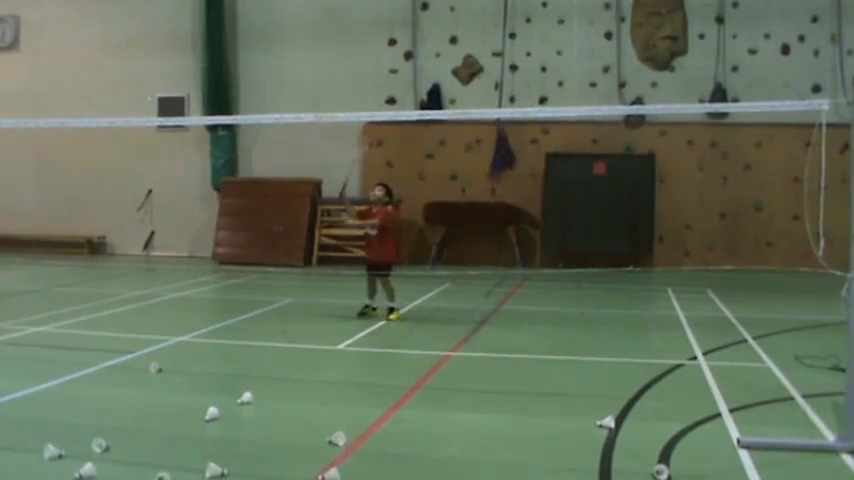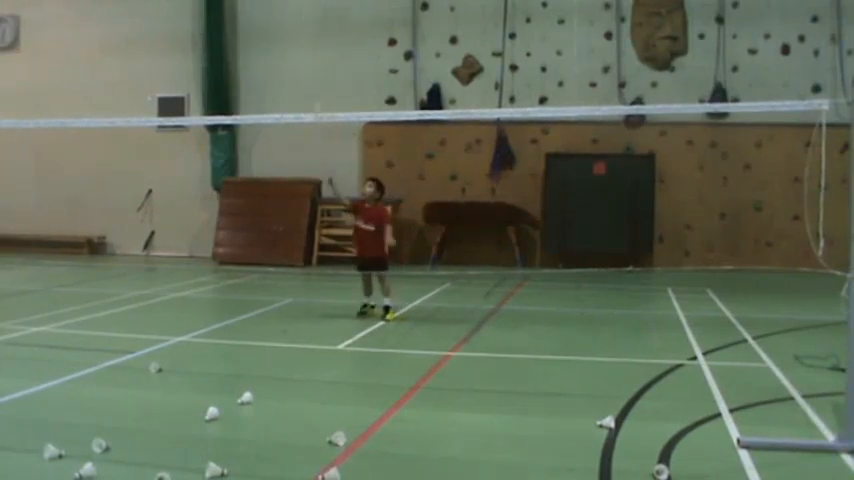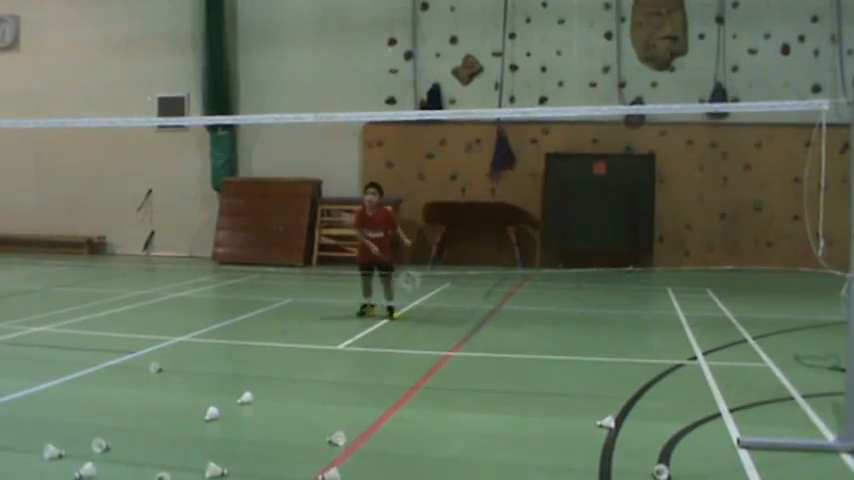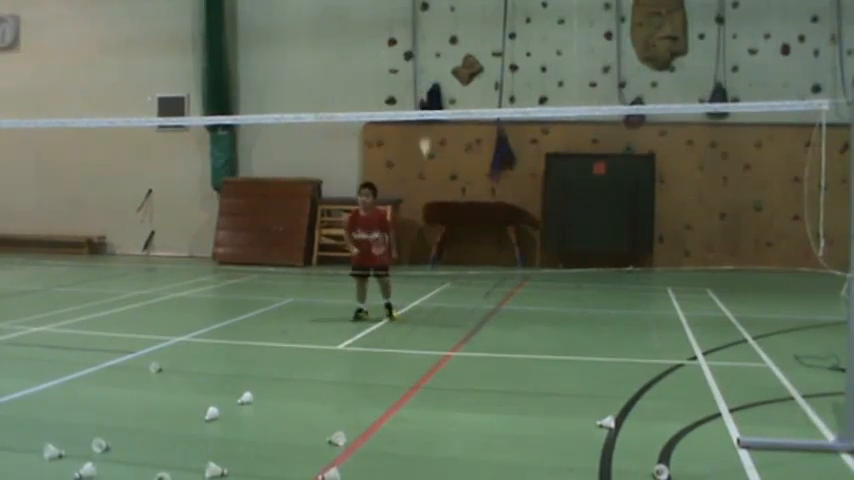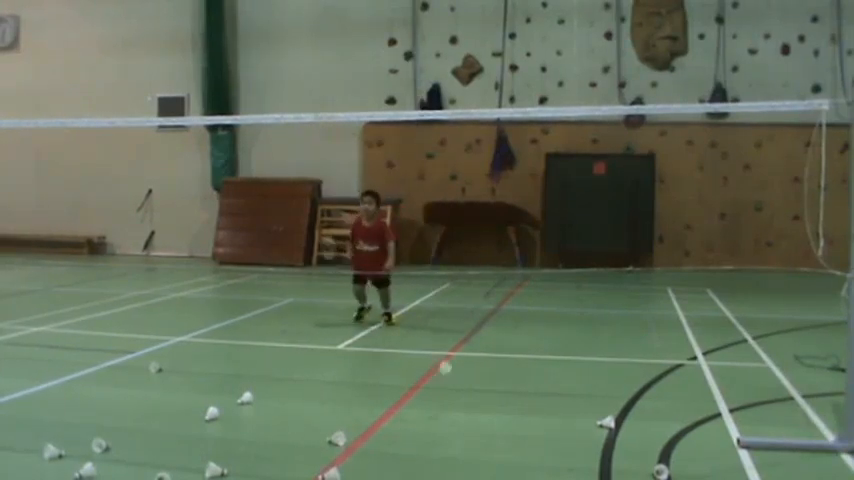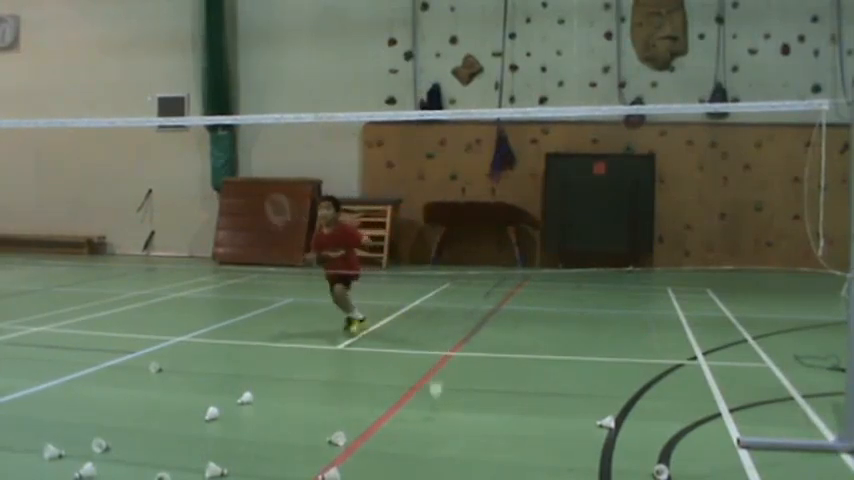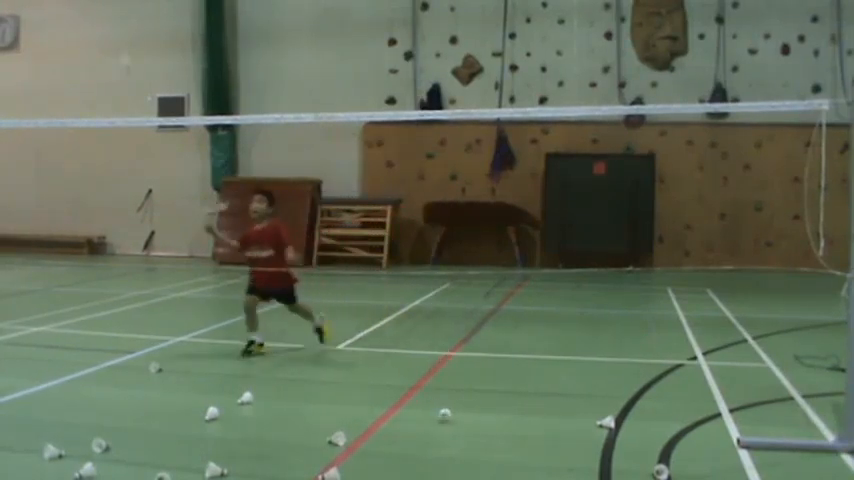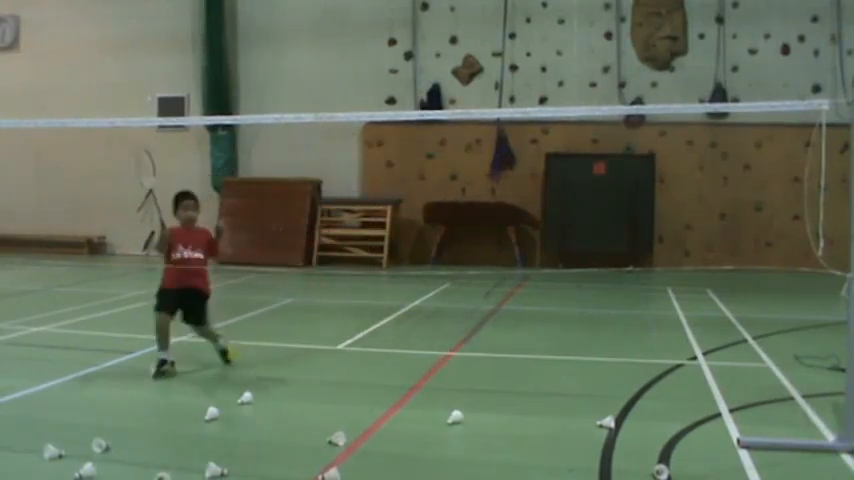
dt=0.4s
person 1, frame 1
left shoulder: (386, 212)
right shoulder: (369, 211)
left elbow: (375, 223)
right elbow: (353, 215)
left wrist: (357, 223)
right wrist: (346, 202)
left hip: (384, 254)
right hip: (372, 254)
left knee: (384, 280)
right knee: (370, 279)
left ankle: (393, 308)
right ankle: (370, 305)
person 1, frame 2
left shoulder: (381, 209)
right shoulder: (359, 205)
left elbow: (387, 225)
right elbow: (344, 201)
left wrist: (389, 238)
right wrist: (333, 187)
left hip: (378, 251)
right hip: (363, 250)
left knee: (382, 276)
right knee: (366, 277)
left ankle: (388, 306)
right ankle: (368, 303)
person 1, frame 3
left shoulder: (386, 213)
right shoulder: (361, 213)
left elbow: (396, 228)
right elbow: (359, 233)
left wrist: (405, 239)
right wrist: (370, 246)
left hip: (385, 253)
right hip: (366, 252)
left knee: (386, 280)
right knee: (365, 279)
left ankle: (390, 307)
right ankle: (368, 304)
person 1, frame 4
left shoulder: (380, 215)
right shoulder: (354, 215)
left elbow: (389, 232)
right elbow: (347, 234)
left wrist: (393, 249)
right wrist: (352, 247)
left hip: (378, 255)
right hip: (360, 256)
left knee: (384, 280)
right knee: (360, 282)
left ankle: (388, 304)
right ankle: (362, 309)
person 1, frame 5
left shoulder: (382, 225)
right shoulder: (356, 224)
left elbow: (390, 243)
right elbow: (351, 241)
left wrist: (391, 260)
right wrist: (350, 252)
left hip: (379, 264)
right hip: (361, 263)
left knee: (383, 290)
right knee: (357, 289)
left ankle: (387, 312)
right ankle: (364, 305)
person 1, frame 6
left shoulder: (344, 229)
right shoulder: (319, 233)
left elbow: (361, 239)
right elbow: (315, 253)
left wrist: (364, 240)
right wrist: (311, 257)
left hip: (348, 267)
right hip: (332, 270)
left knee: (339, 290)
right knee: (337, 296)
left ankle: (352, 318)
right ankle: (356, 316)
person 1, frame 7
left shoulder: (276, 228)
right shoulder: (249, 231)
left elbow: (288, 245)
right elbow: (238, 245)
left wrist: (291, 255)
right wrist: (217, 235)
left hip: (279, 275)
right hip: (259, 276)
left knee: (294, 306)
right knee: (249, 303)
left ankle: (317, 322)
right ankle: (256, 340)
person 1, frame 8
left shoulder: (204, 234)
right shoulder: (172, 234)
left elbow: (213, 255)
right elbow: (161, 250)
left wrist: (219, 234)
right wrist: (161, 241)
left hip: (196, 287)
right hip: (172, 284)
left knee: (201, 327)
right knee: (161, 320)
left ankle: (221, 345)
right ankle: (164, 359)
